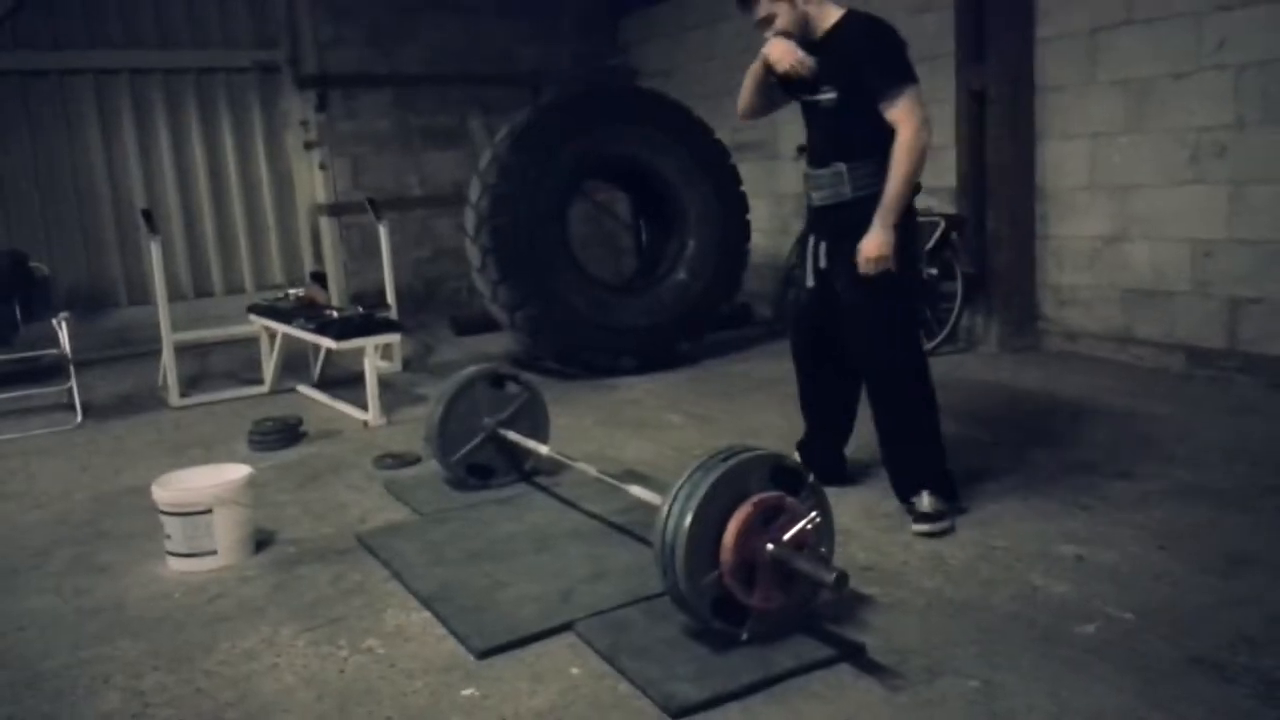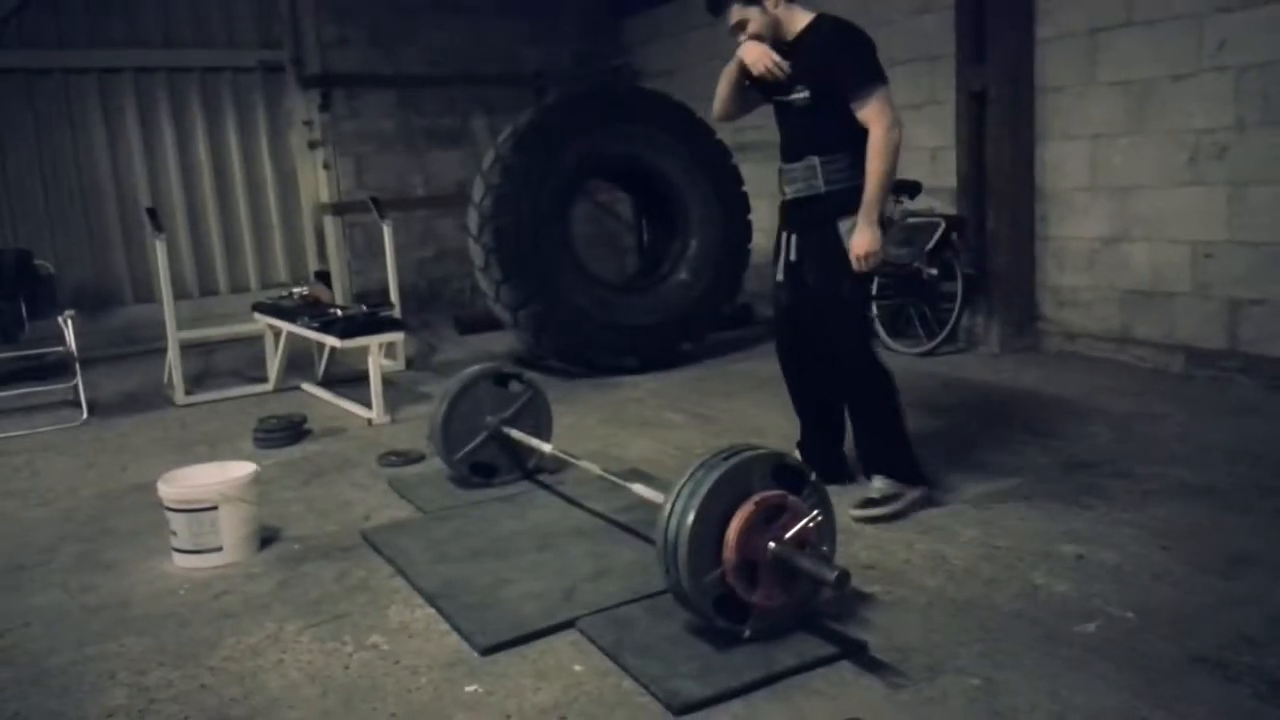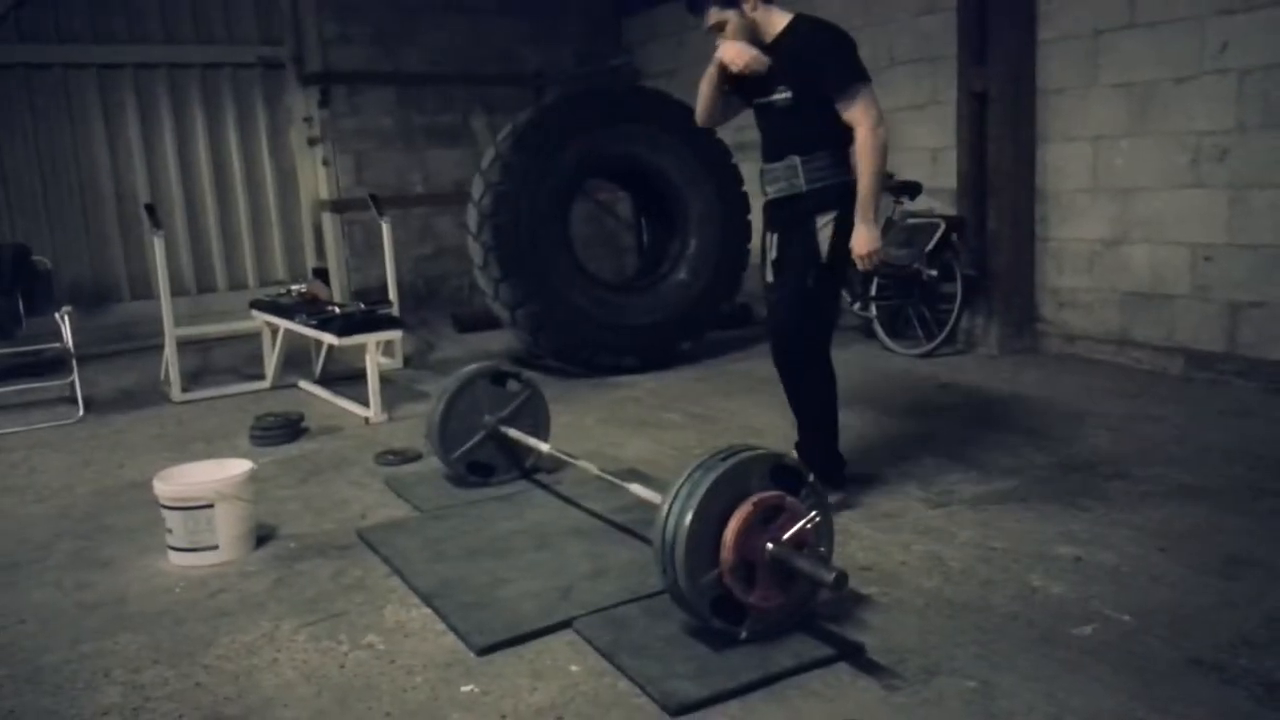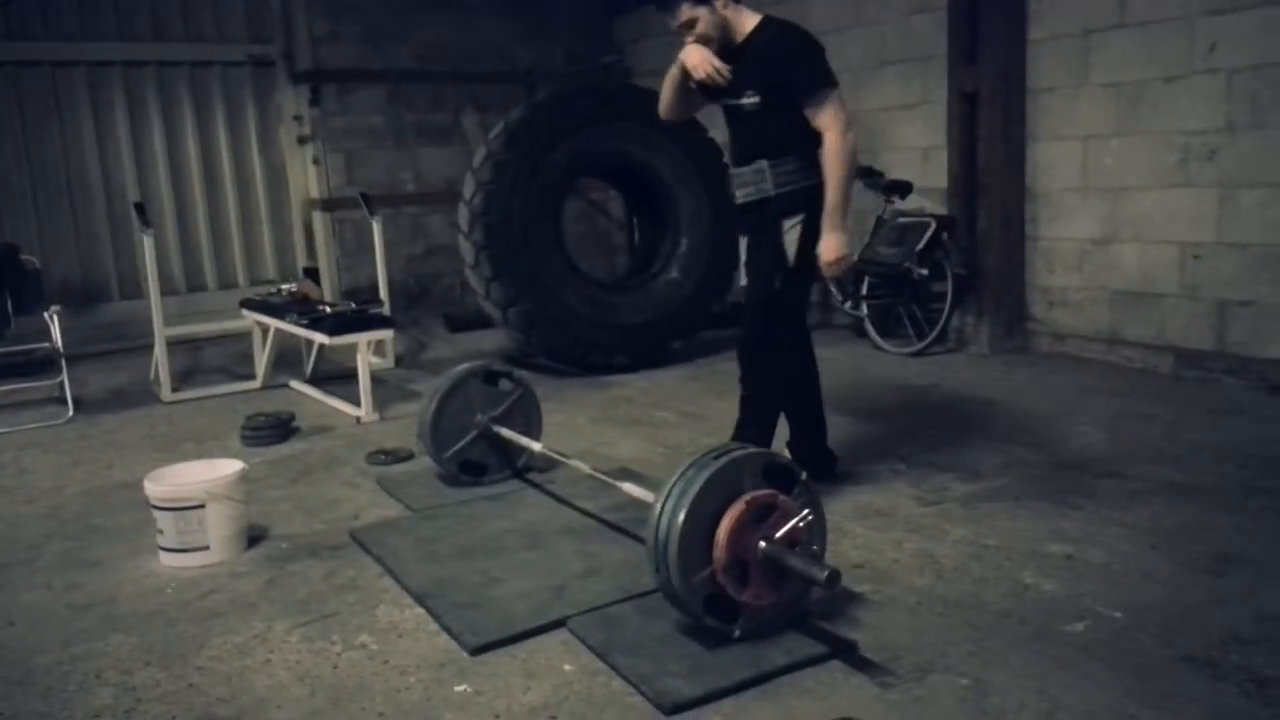
dt=0.2s
person 1, frame 1
right shoulder: (804, 53)
left elbow: (913, 129)
right elbow: (749, 108)
left wrist: (885, 224)
right wrist: (767, 55)
left hip: (869, 226)
right hip: (826, 224)
left knee: (888, 356)
right knee: (813, 346)
left ankle: (928, 489)
right ankle: (820, 458)
person 1, frame 2
right shoulder: (775, 59)
left elbow: (884, 128)
right elbow: (724, 111)
left wrist: (868, 222)
right wrist: (740, 59)
left hip: (840, 218)
right hip: (798, 218)
left knee: (842, 346)
right knee: (795, 343)
left ankle: (897, 473)
right ankle: (821, 456)
person 1, frame 3
left shoulder: (817, 42)
right shoulder: (752, 59)
left elbow: (869, 127)
right elbow: (708, 117)
left wrist: (866, 220)
right wrist: (719, 59)
left hip: (823, 214)
right hip: (783, 216)
left knee: (796, 340)
right knee: (796, 341)
left ankle: (820, 468)
right ankle: (817, 461)
person 1, frame 4
left shoulder: (785, 44)
right shoulder: (723, 57)
left elbow: (837, 132)
right elbow: (670, 112)
left wrist: (833, 226)
right wrist: (683, 61)
left hip: (794, 217)
right hip: (758, 218)
left knee: (763, 342)
right knee: (786, 343)
right ankle: (814, 461)
